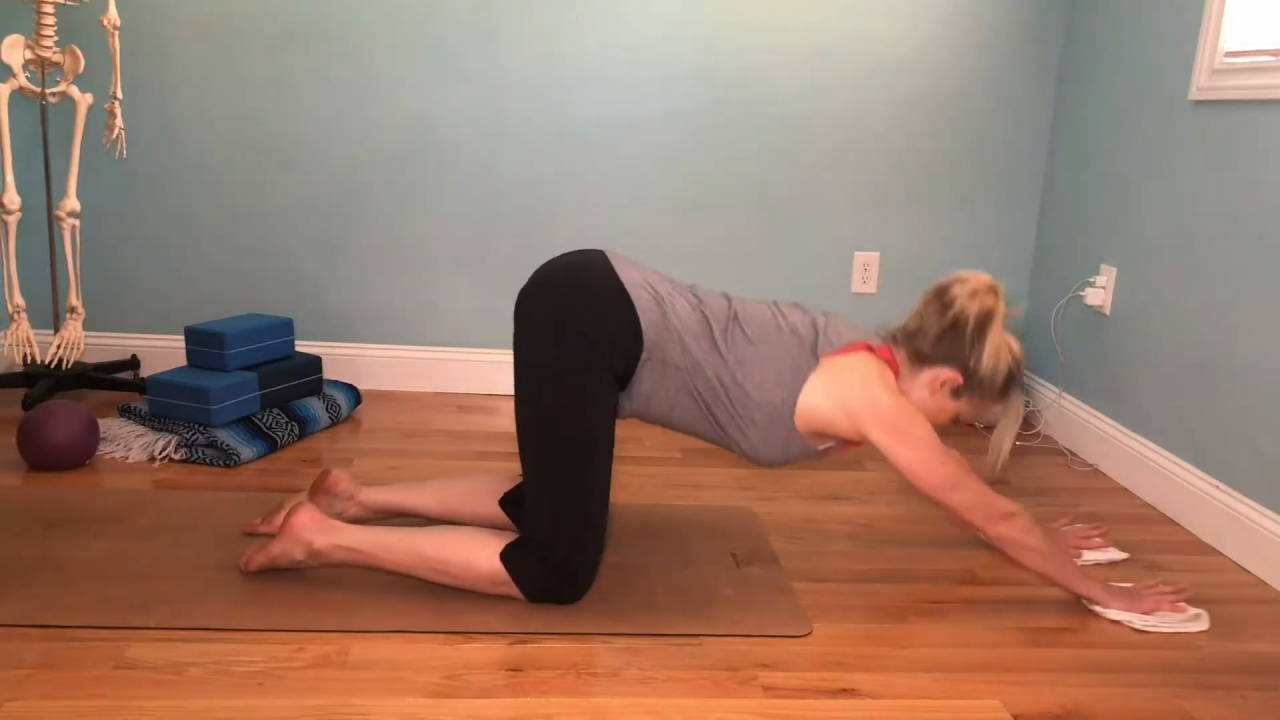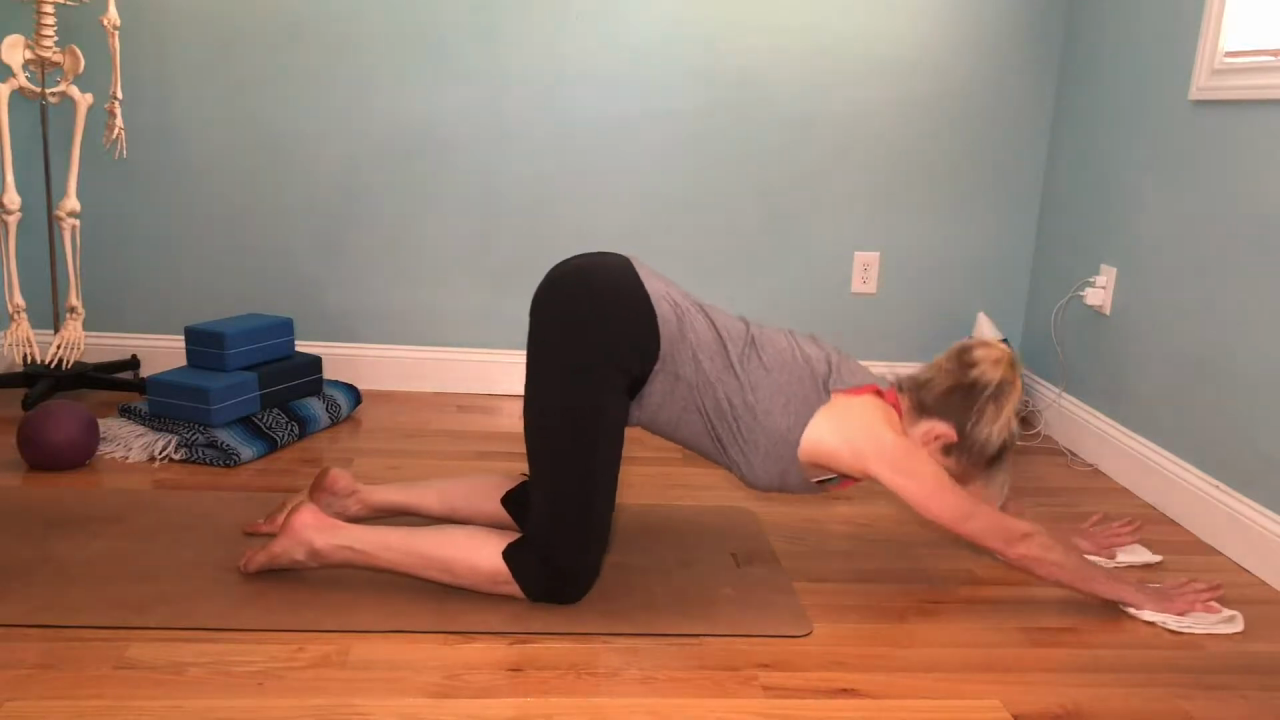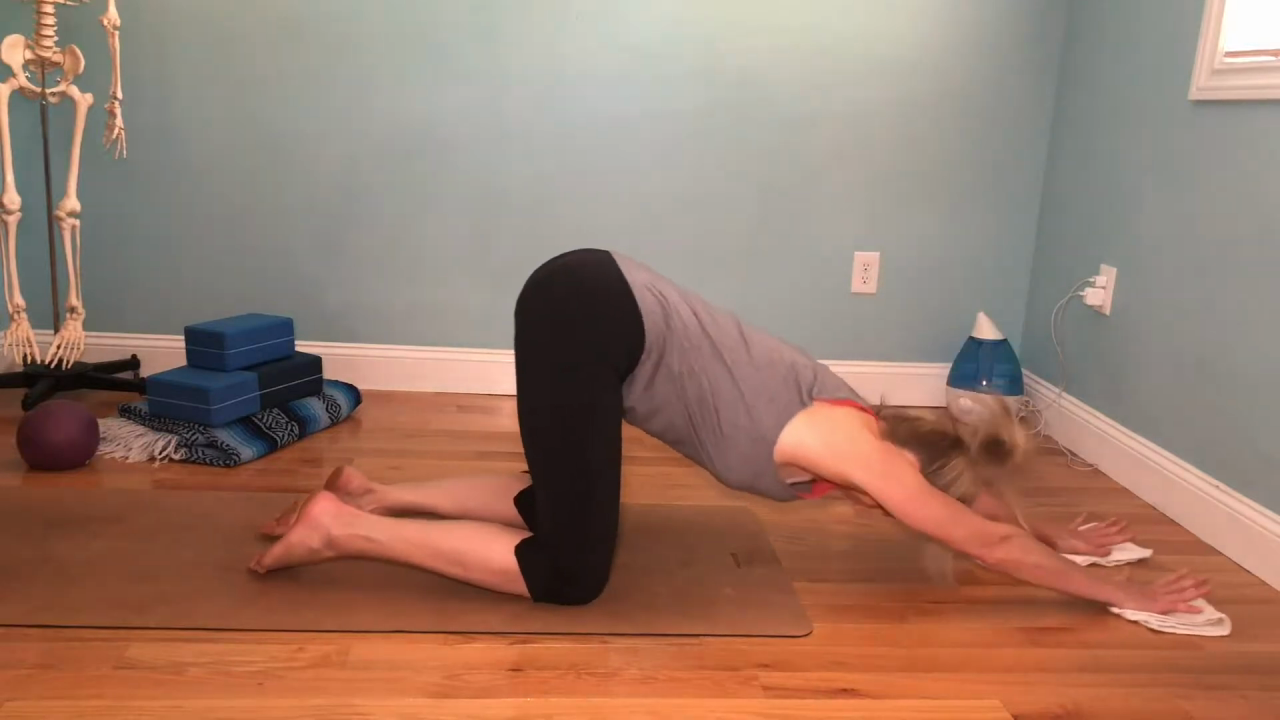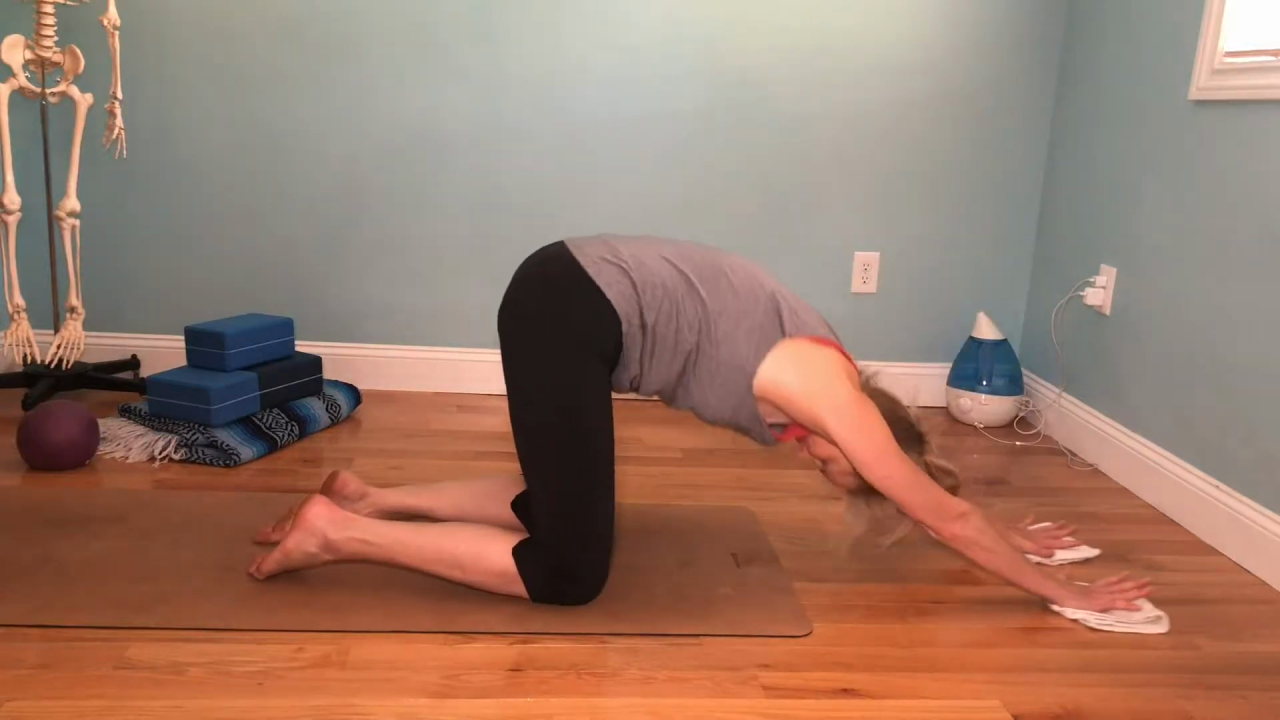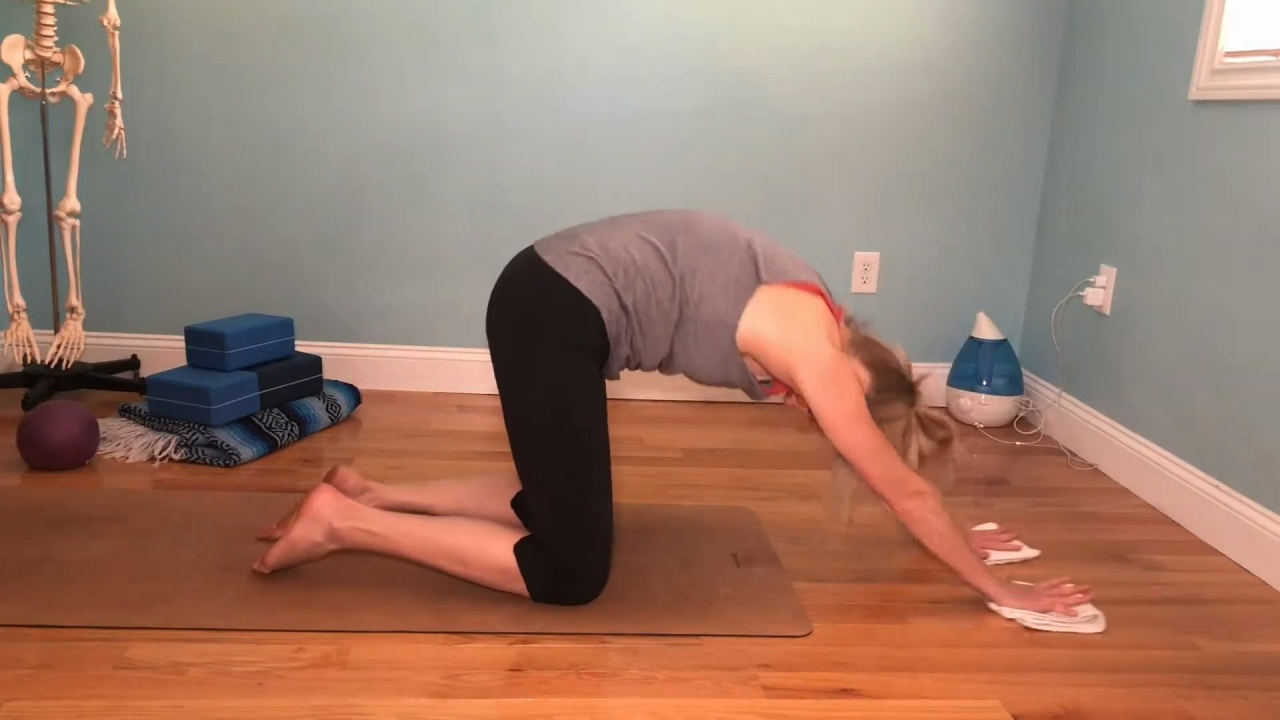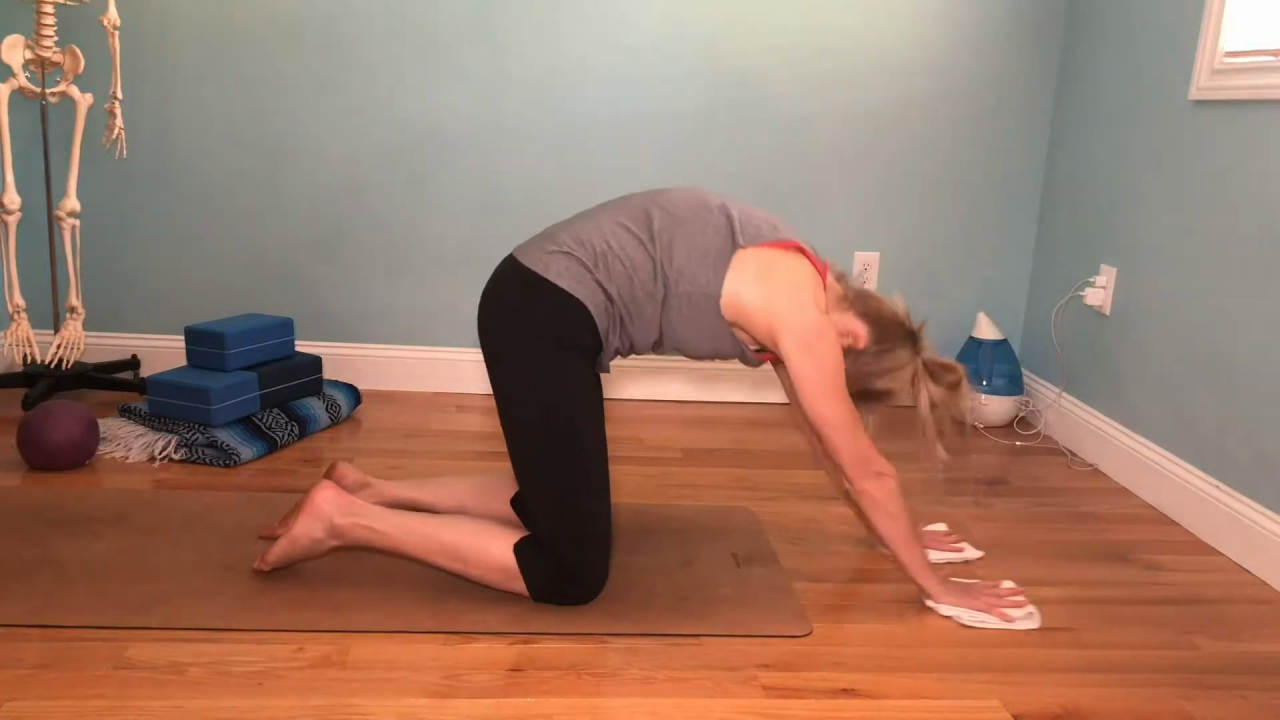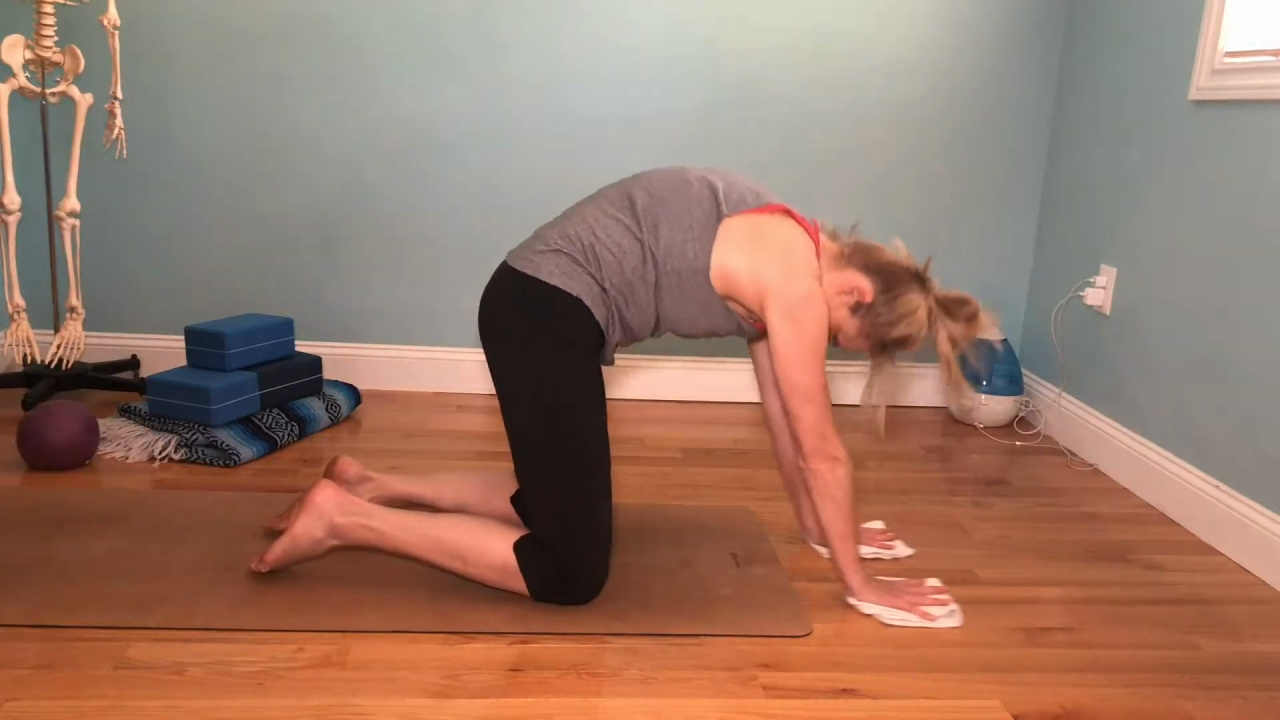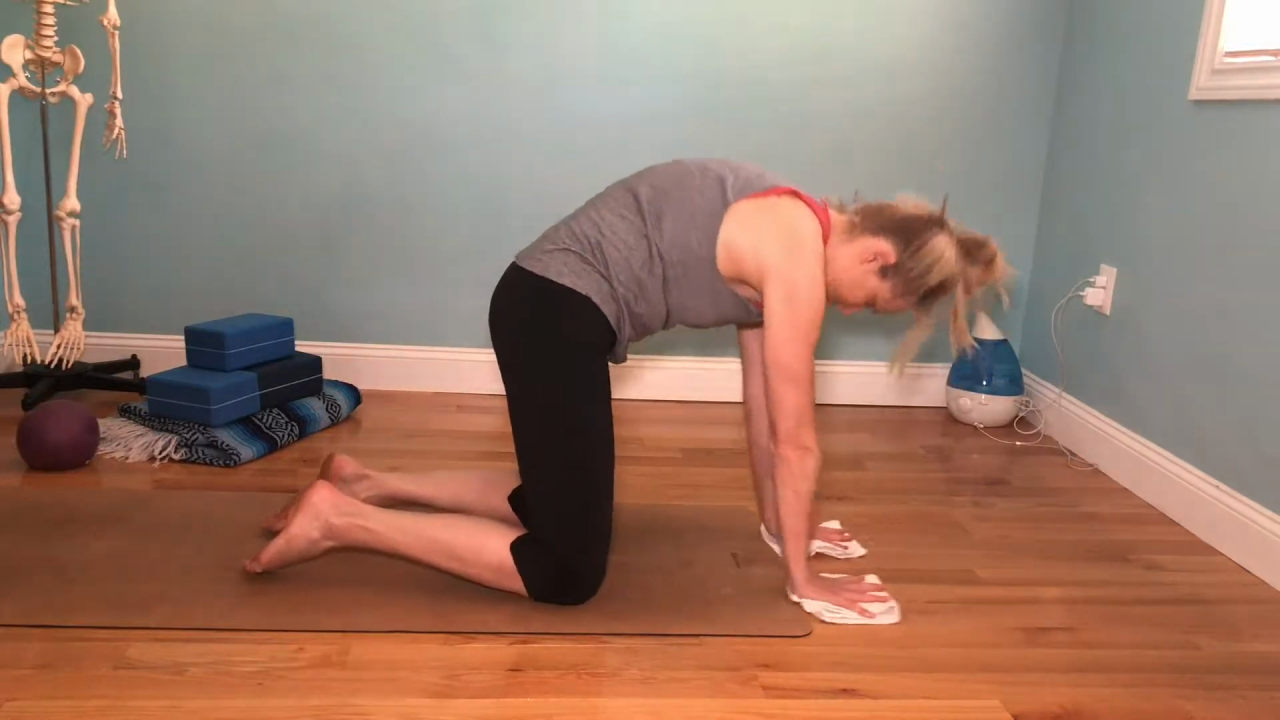
dt=0.2s
person 1, frame 1
left shoulder: (868, 360)
right shoulder: (873, 399)
left elbow: (976, 502)
right elbow: (987, 510)
left wrist: (1046, 540)
right wrist: (1102, 592)
left hip: (584, 300)
right hip: (587, 323)
left knee: (550, 505)
right knee: (556, 568)
left ankle: (357, 495)
right ankle: (327, 537)
person 1, frame 2
left shoulder: (878, 399)
right shoulder: (874, 440)
left elbow: (997, 520)
right elbow: (1004, 535)
left wrist: (1073, 540)
right wrist: (1139, 594)
left hip: (598, 301)
right hip: (602, 323)
left knee: (554, 501)
right knee: (559, 567)
left ankle: (357, 495)
right ankle: (328, 537)
person 1, frame 3
left shoulder: (850, 421)
right shoulder: (853, 447)
left elbow: (977, 514)
right elbow: (986, 537)
left wrist: (1057, 538)
right wrist: (1118, 595)
left hip: (584, 299)
right hip: (586, 319)
left knee: (565, 506)
right knee: (571, 569)
left ankle: (372, 493)
right ankle: (344, 527)
person 1, frame 4
left shoulder: (825, 369)
right shoulder: (833, 392)
left elbow: (937, 502)
right elbow: (940, 508)
left wrist: (1008, 539)
right wrist: (1058, 592)
left hip: (563, 293)
right hip: (569, 313)
left knee: (564, 504)
right knee: (571, 570)
left ankle: (369, 499)
right ankle: (340, 533)
person 1, frame 5
left shoulder: (811, 321)
right shoulder: (814, 345)
left elbow: (894, 480)
right elbow: (900, 485)
left wrist: (952, 537)
right wrist: (998, 591)
left hip: (548, 296)
right hip: (554, 313)
left knee: (564, 505)
right knee: (572, 571)
left ankle: (370, 494)
right ankle: (347, 523)
person 1, frame 6
left shoulder: (797, 287)
right shoulder: (802, 306)
left elbow: (832, 442)
right elbow: (866, 467)
left wrist: (894, 531)
right wrist: (934, 585)
left hip: (541, 301)
right hip: (544, 312)
left knee: (561, 504)
right knee: (573, 570)
left ankle: (372, 489)
right ankle: (346, 519)
person 1, frame 7
left shoulder: (782, 253)
right shoulder: (793, 275)
left elbow: (781, 417)
right elbow: (820, 448)
left wrist: (821, 526)
right wrist: (855, 579)
left hip: (541, 304)
right hip: (545, 313)
left knee: (561, 502)
right knee: (572, 571)
left ankle: (373, 486)
right ankle: (346, 520)
person 1, frame 8
left shoulder: (789, 232)
right shoulder: (796, 252)
left elbow: (764, 404)
right elbow: (794, 437)
left wrist: (780, 522)
right wrist: (805, 576)
left hip: (550, 304)
right hip: (558, 313)
left knee: (557, 502)
right knee: (567, 572)
left ankle: (370, 483)
right ankle: (340, 520)
